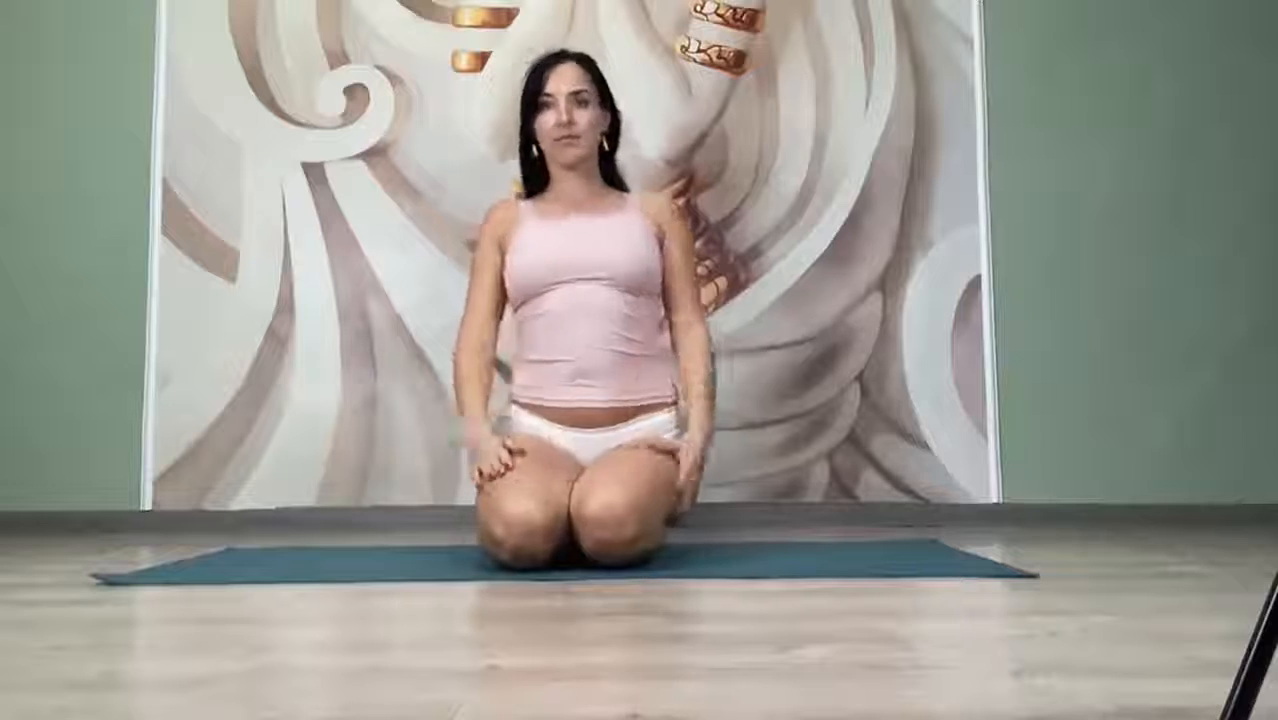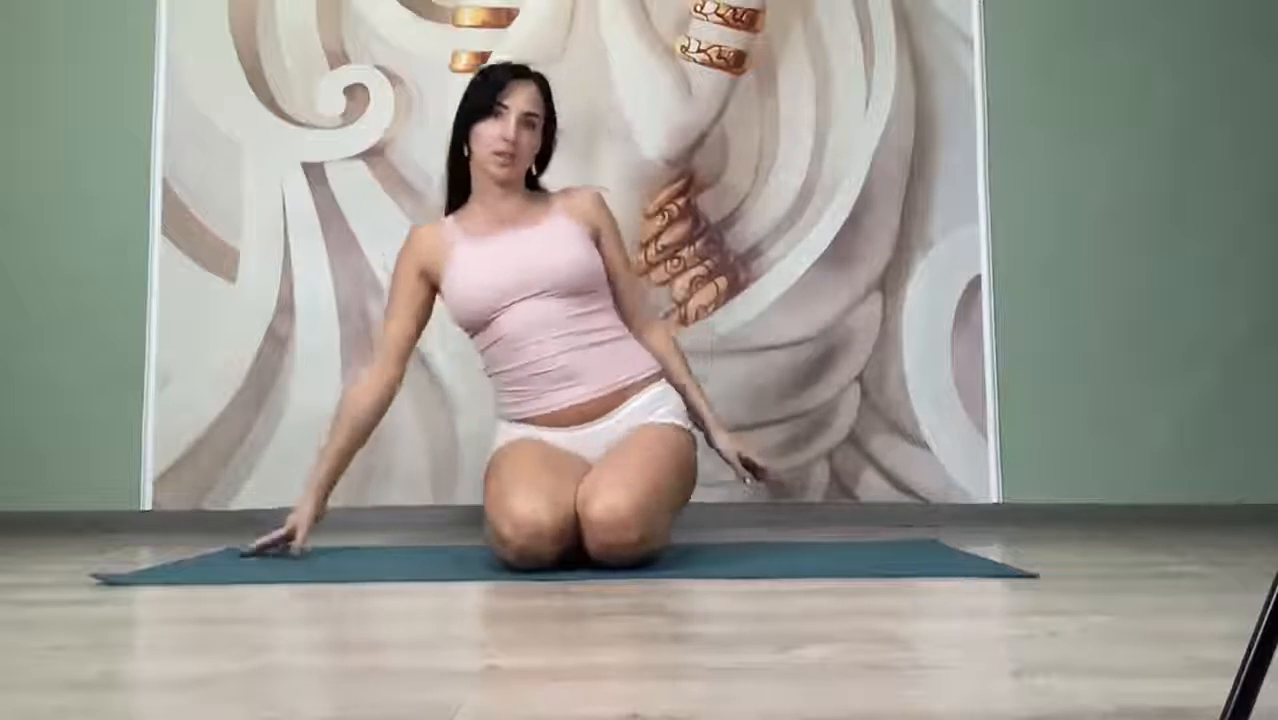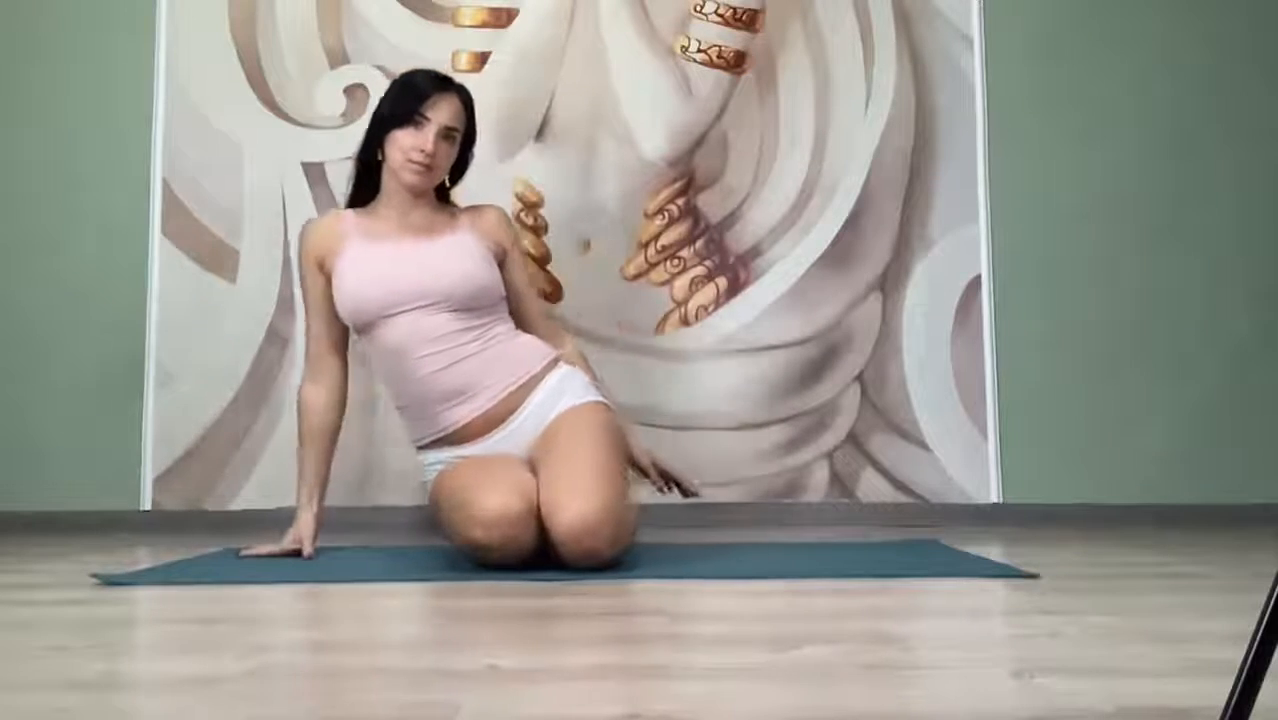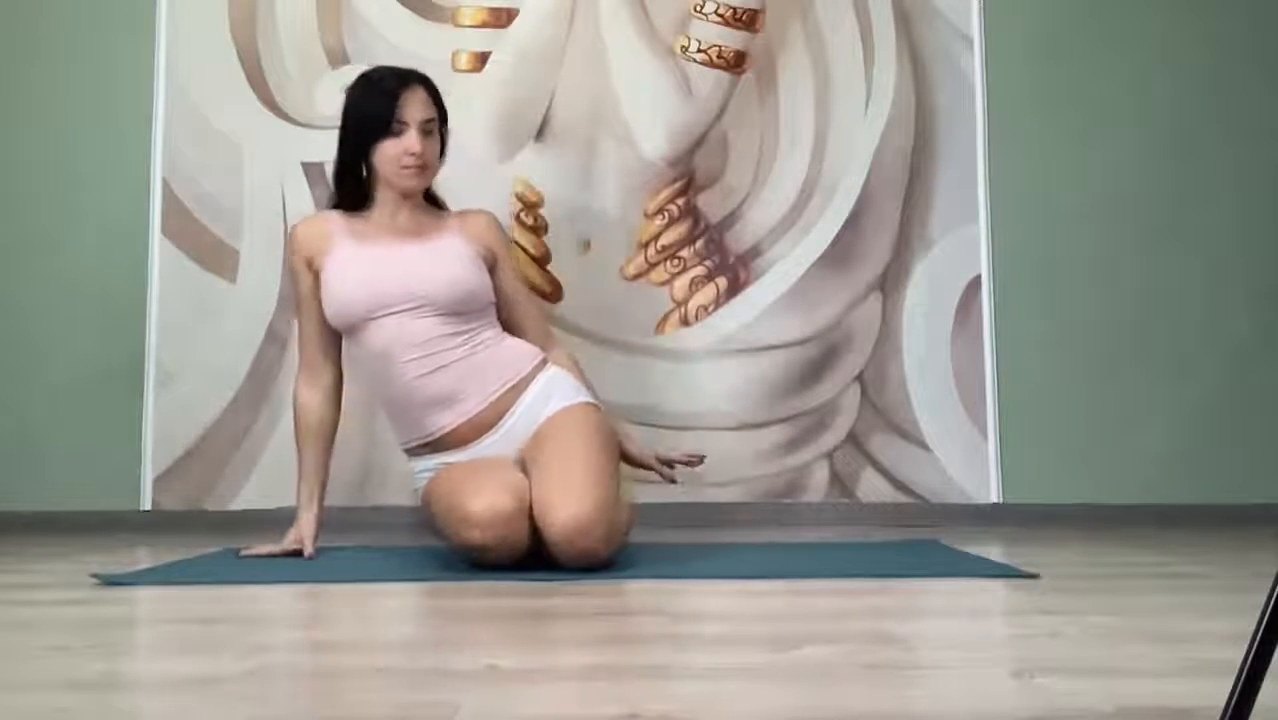
dt=0.7s
person 1, frame 1
left shoulder: (655, 212)
right shoulder: (506, 220)
left elbow: (689, 327)
right elbow: (475, 336)
left wrist: (698, 426)
right wrist: (478, 430)
left hip: (641, 428)
right hip: (536, 428)
left knee: (610, 525)
right knee: (517, 531)
left ankle: (645, 500)
right ankle: (567, 507)
person 1, frame 2
left shoulder: (582, 208)
right shoulder: (429, 246)
left elbow: (646, 325)
right elbow: (381, 373)
left wrist: (713, 426)
right wrist: (314, 496)
left hip: (641, 413)
right hip: (534, 435)
left knee: (617, 529)
right knee: (528, 535)
left ankle: (635, 500)
right ankle: (580, 507)
person 1, frame 3
left shoulder: (487, 226)
right shoulder: (328, 237)
left elbow: (553, 336)
right elbow: (324, 377)
left wrist: (625, 437)
right wrist: (307, 509)
left hip: (552, 403)
right hip: (458, 453)
left knee: (586, 536)
right knee: (499, 530)
left ankle: (592, 501)
right ankle: (536, 501)
person 1, frame 4
left shoulder: (477, 230)
right shoulder: (315, 239)
left elbow: (545, 342)
right elbow: (317, 379)
left wrist: (621, 438)
right wrist: (307, 511)
left hip: (542, 406)
right hip: (448, 460)
left knee: (579, 537)
right knee: (491, 526)
left ankle: (604, 501)
right ankle: (531, 506)
